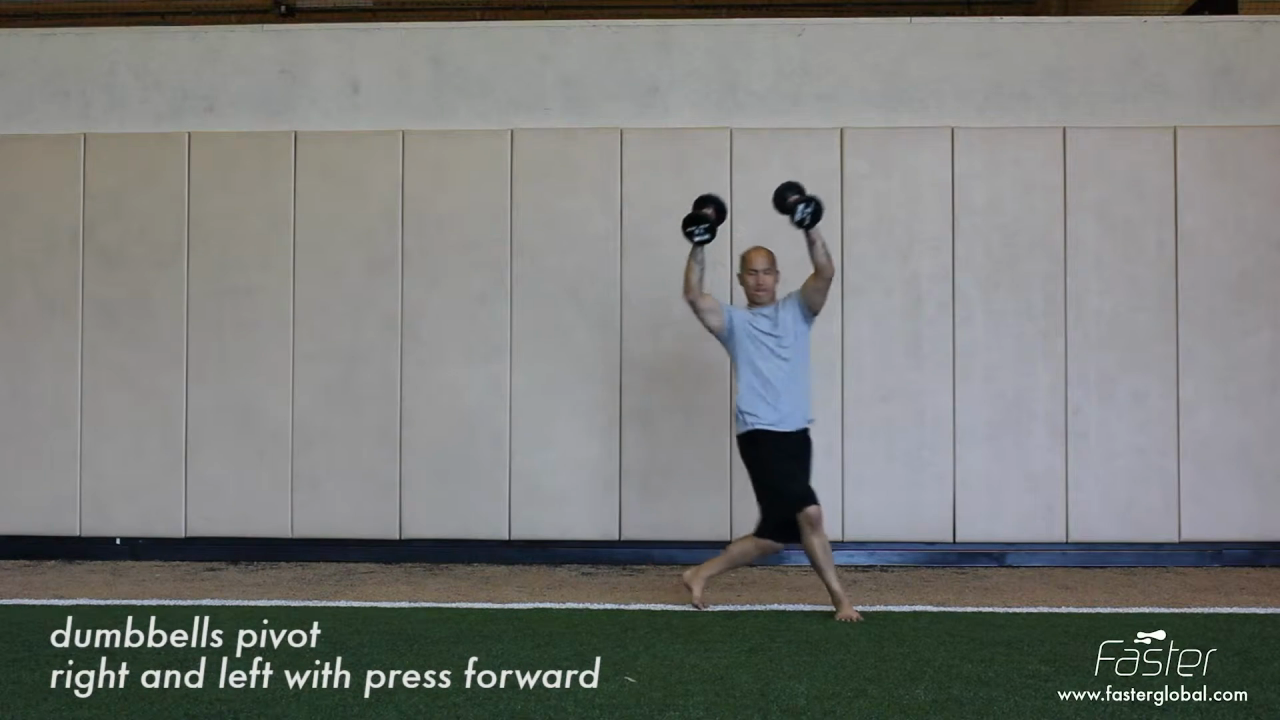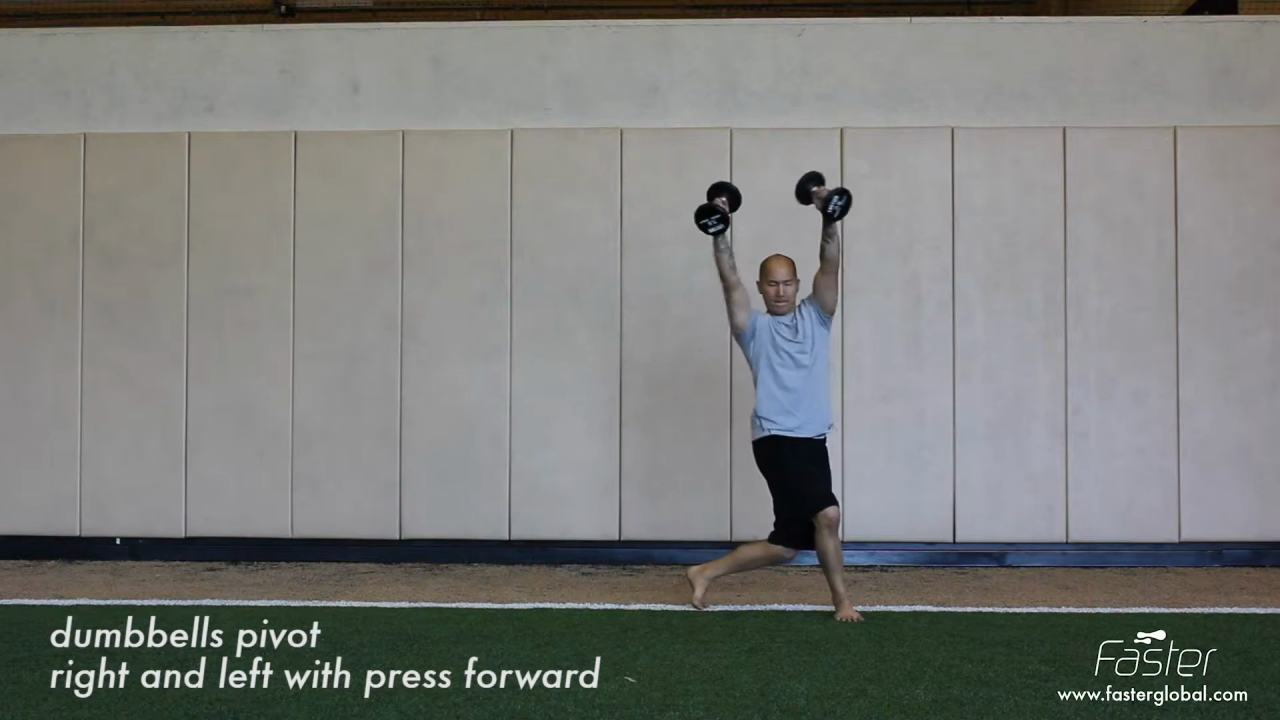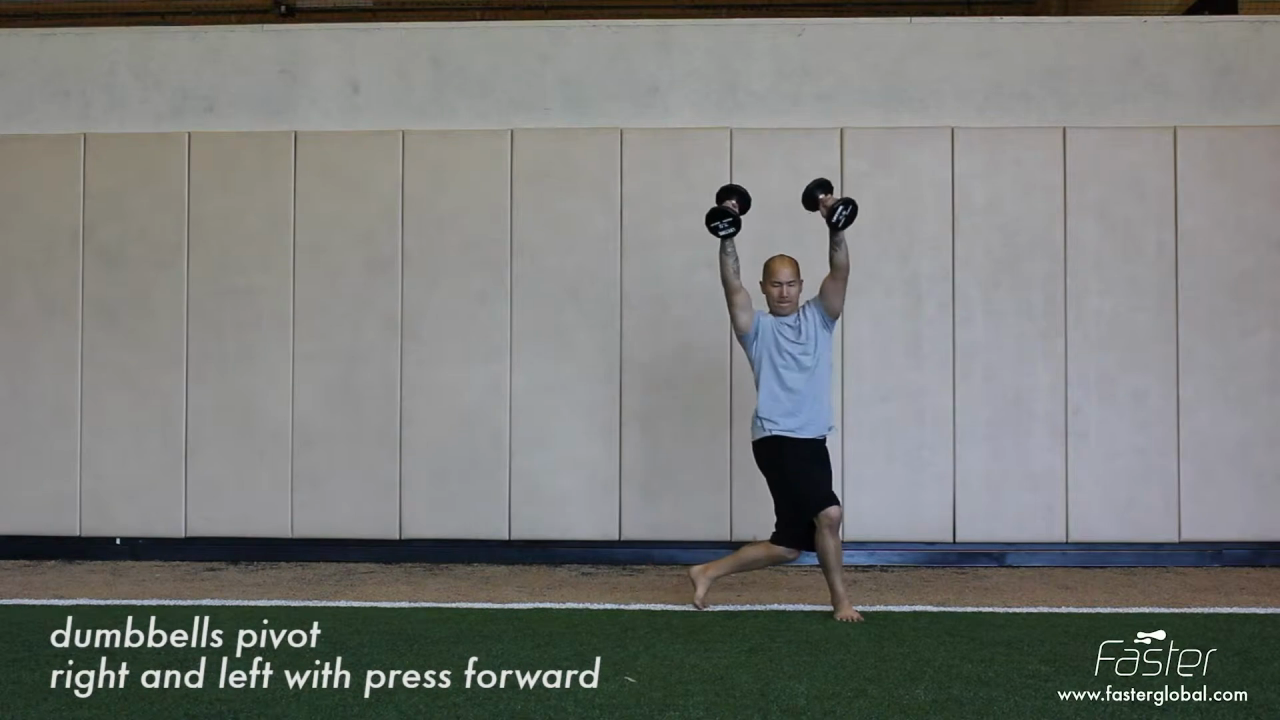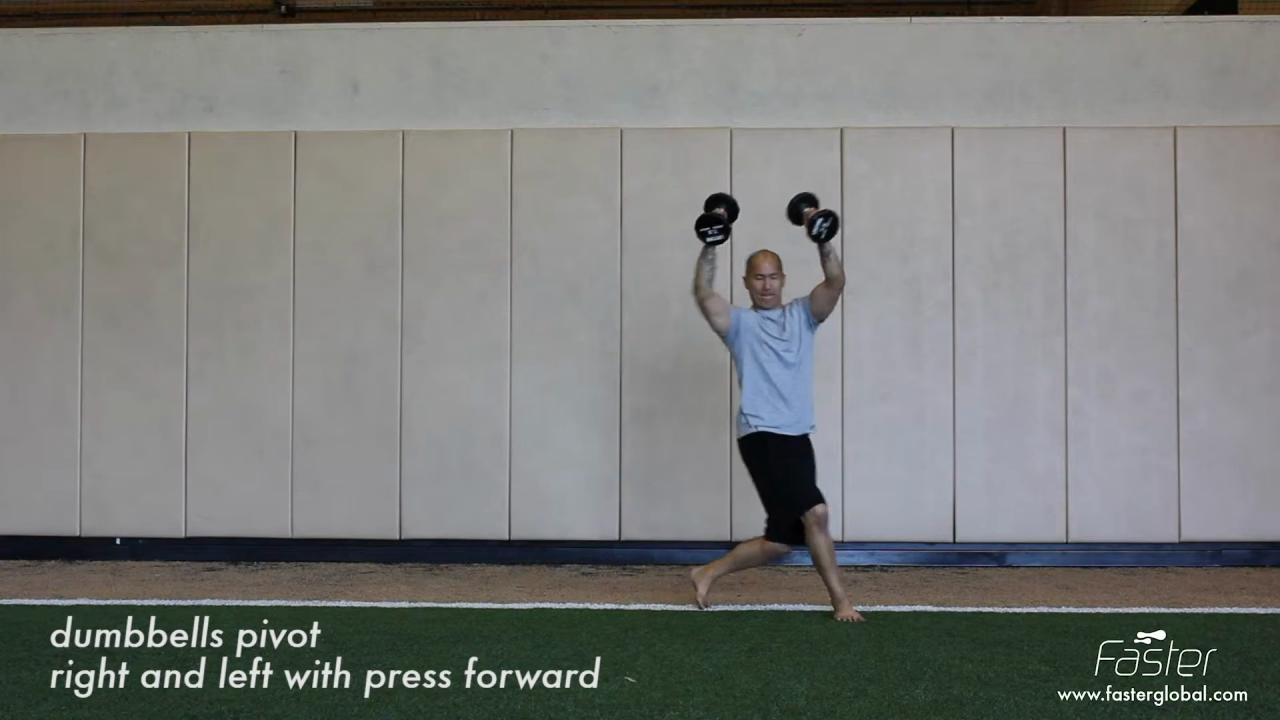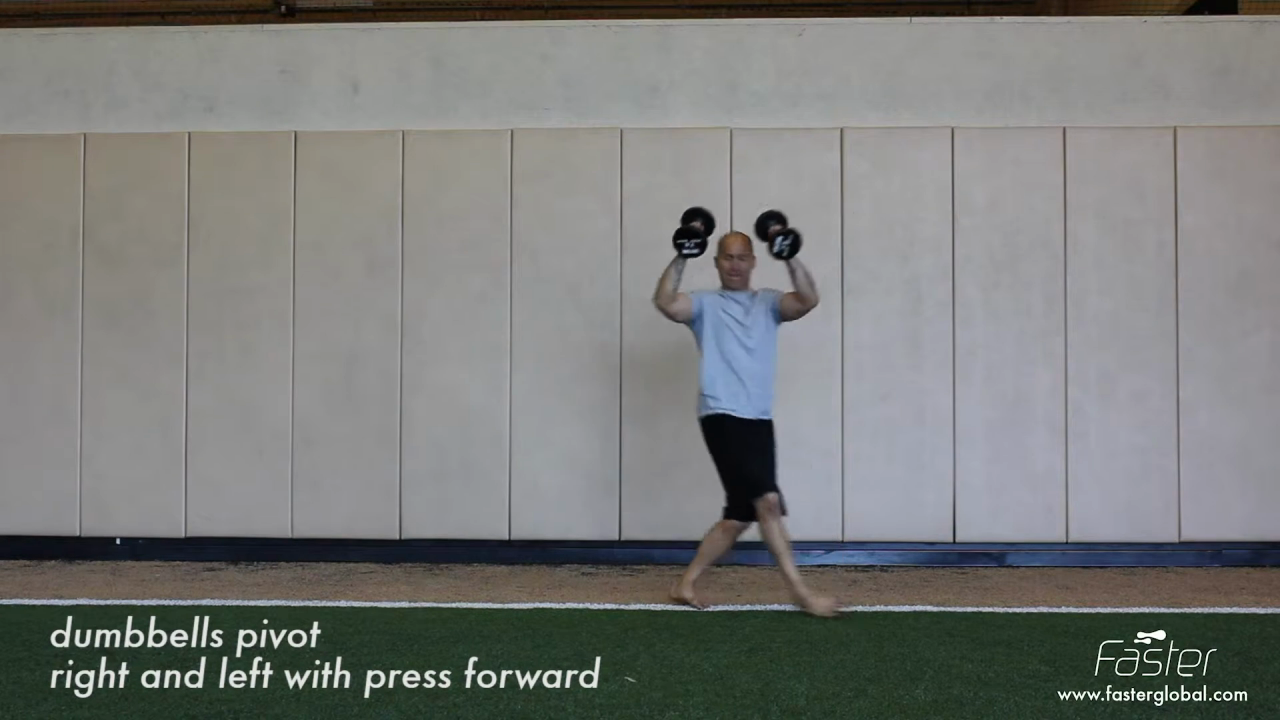
dt=0.2s
person 1, frame 1
left shoulder: (796, 310)
right shoulder: (733, 321)
left elbow: (824, 275)
right elbow: (694, 295)
left wrist: (808, 227)
right wrist: (698, 244)
left hip: (796, 436)
right hip: (759, 437)
left knee: (776, 533)
right knee: (810, 515)
left ankle: (700, 576)
right ankle: (839, 598)
person 1, frame 2
left shoulder: (816, 316)
right shoulder: (755, 327)
left elbow: (830, 265)
right elbow: (730, 282)
left wrist: (828, 218)
right wrist: (720, 231)
left hip: (812, 441)
right hip: (776, 441)
left knee: (786, 544)
right knee: (827, 514)
left ankle: (706, 572)
right ankle: (841, 598)
person 1, frame 3
left shoulder: (819, 317)
right shoulder: (757, 326)
left elbow: (840, 272)
right elbow: (732, 285)
left wrist: (835, 226)
right wrist: (726, 235)
left hip: (812, 441)
right hip: (776, 441)
left knee: (789, 544)
right knee: (829, 514)
left ankle: (708, 572)
right ankle: (840, 599)
person 1, frame 4
left shoulder: (803, 314)
right shoulder: (739, 322)
left elbow: (836, 284)
right elbow: (704, 297)
left wrist: (821, 240)
right wrist: (710, 246)
left hip: (797, 437)
right hip: (760, 436)
left knee: (783, 536)
right knee: (815, 514)
left ankle: (706, 574)
right ankle: (839, 599)
person 1, frame 5
left shoulder: (768, 300)
right shoulder: (704, 302)
left elbow: (808, 300)
right elbow: (664, 302)
left wrist: (790, 258)
right wrist: (682, 257)
left hip: (758, 419)
right hip: (721, 416)
left knee: (741, 512)
right knee: (768, 500)
left ankle: (686, 582)
right ankle: (799, 590)
